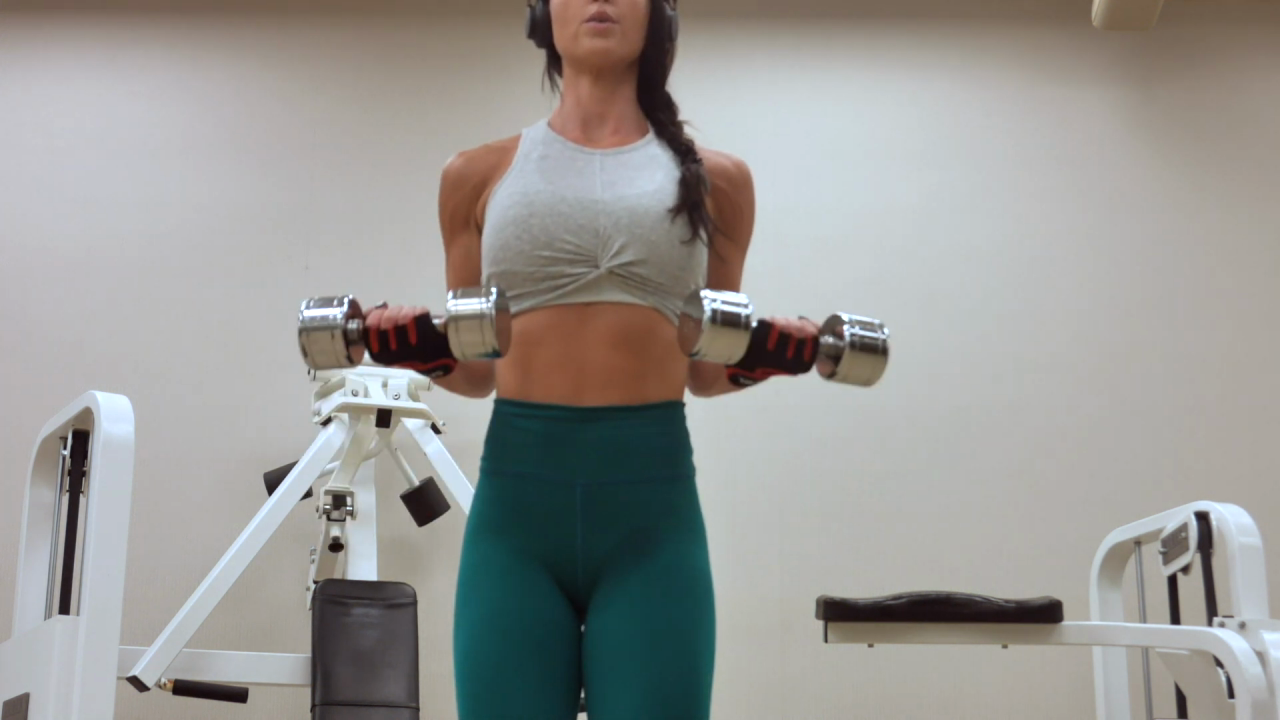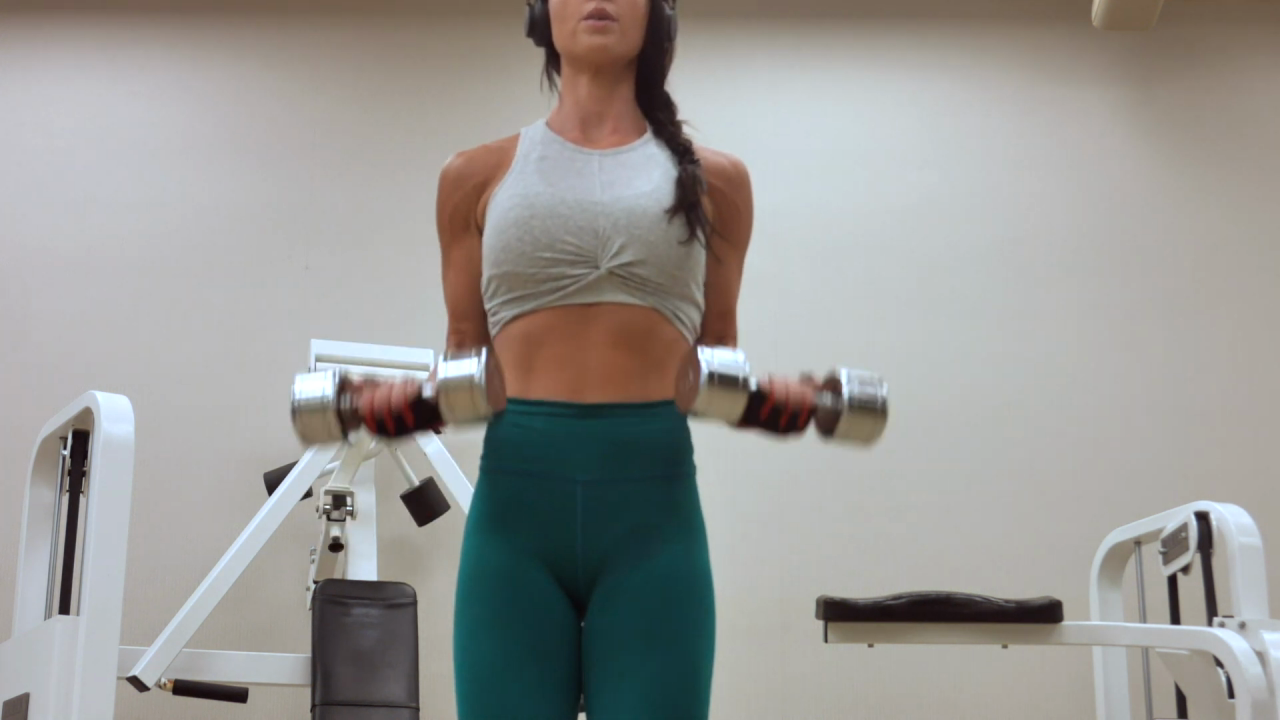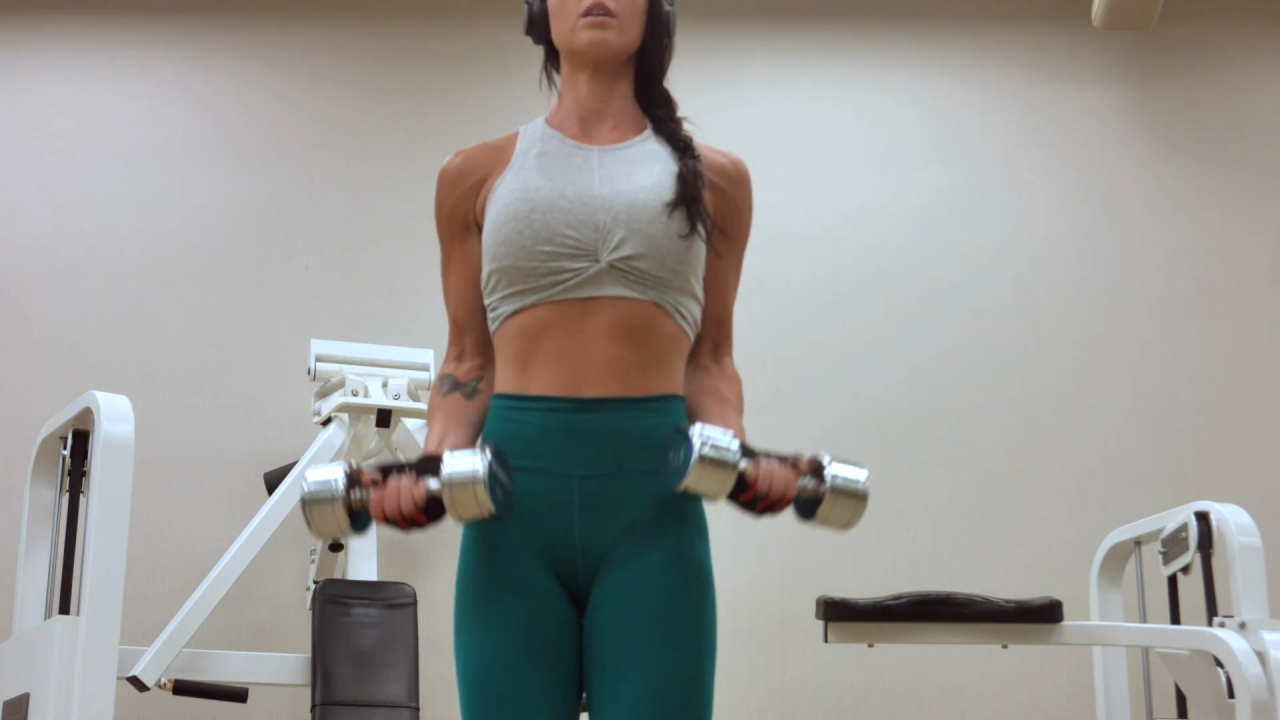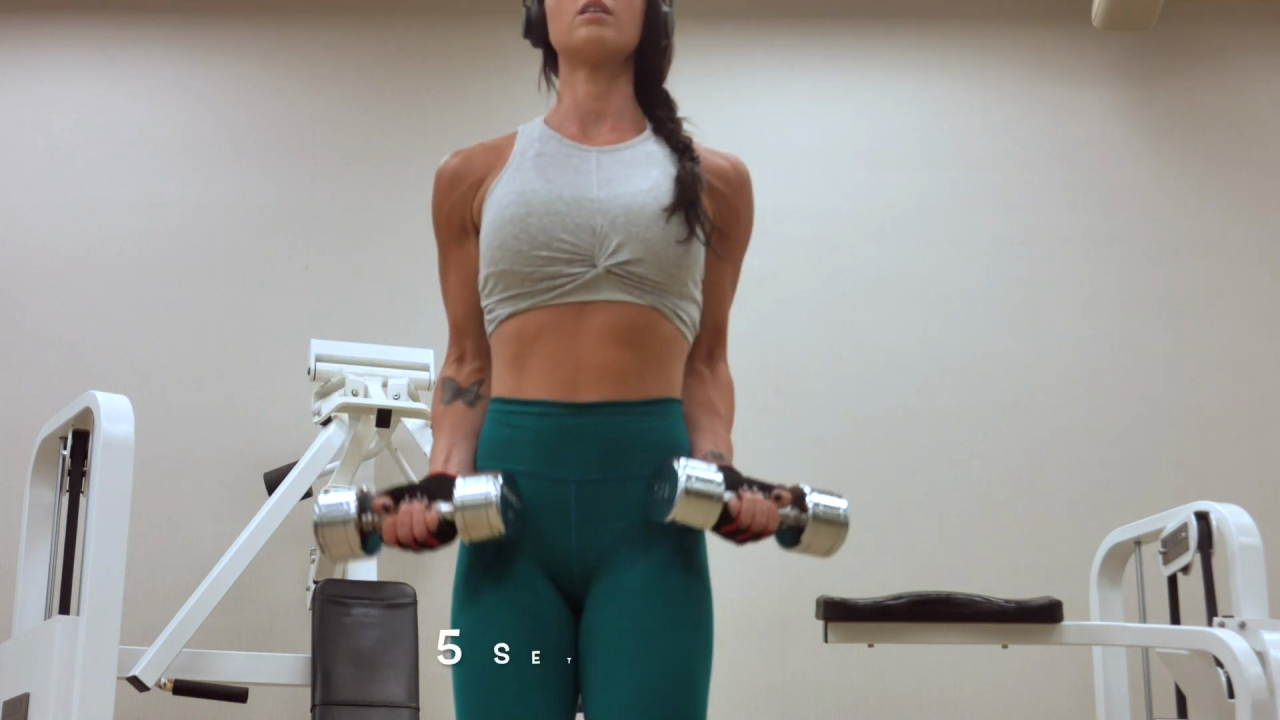
dt=0.3s
person 1, frame 1
left shoulder: (715, 179)
right shoulder: (478, 175)
right elbow: (474, 364)
left wrist: (755, 359)
right wrist: (423, 350)
left hip: (652, 502)
right hip: (517, 498)
person 1, frame 2
left shoulder: (712, 178)
right shoulder: (477, 176)
right elbow: (470, 354)
left wrist: (753, 399)
right wrist: (422, 399)
left hip: (652, 499)
right hip: (516, 495)
person 1, frame 3
left shoulder: (713, 176)
right shoulder: (475, 174)
left elbow: (709, 356)
right elbow: (469, 358)
right wrist: (431, 467)
left hip: (652, 497)
right hip: (517, 493)
person 1, frame 4
left shoulder: (712, 178)
right shoulder: (472, 176)
left elbow: (704, 361)
right elbow: (468, 360)
right wrist: (437, 483)
left hip: (648, 498)
right hip: (512, 497)
